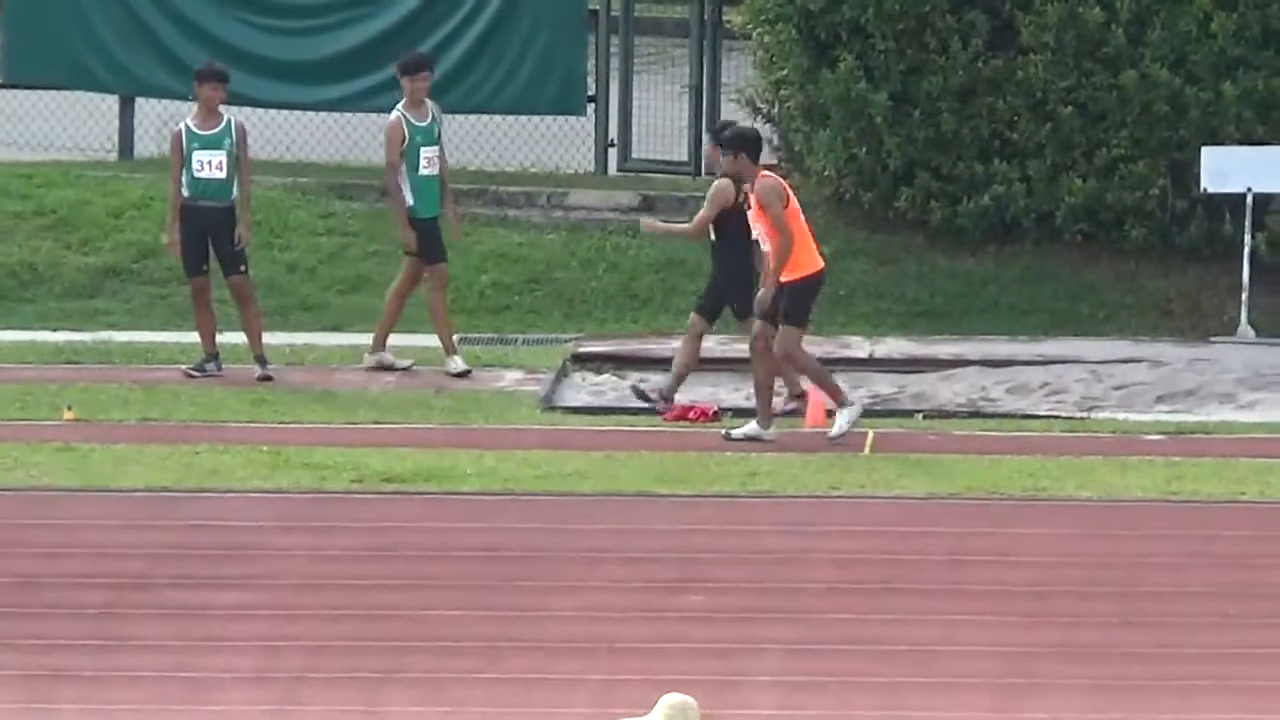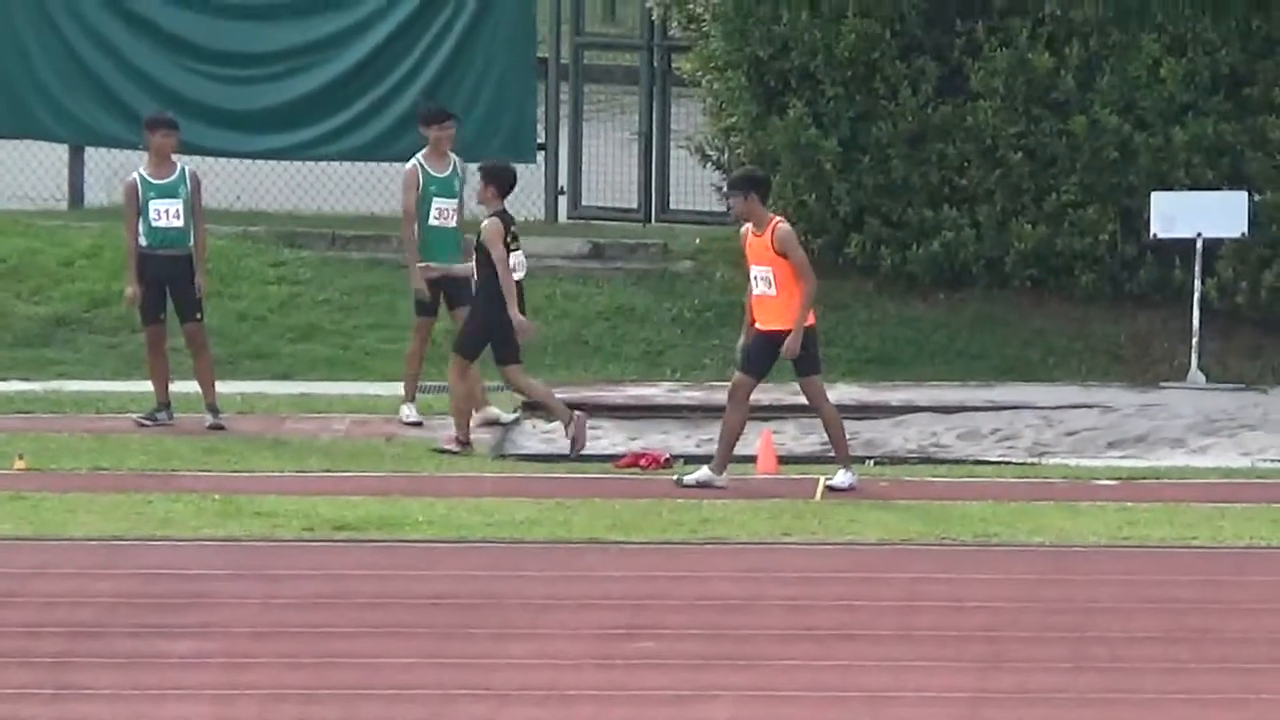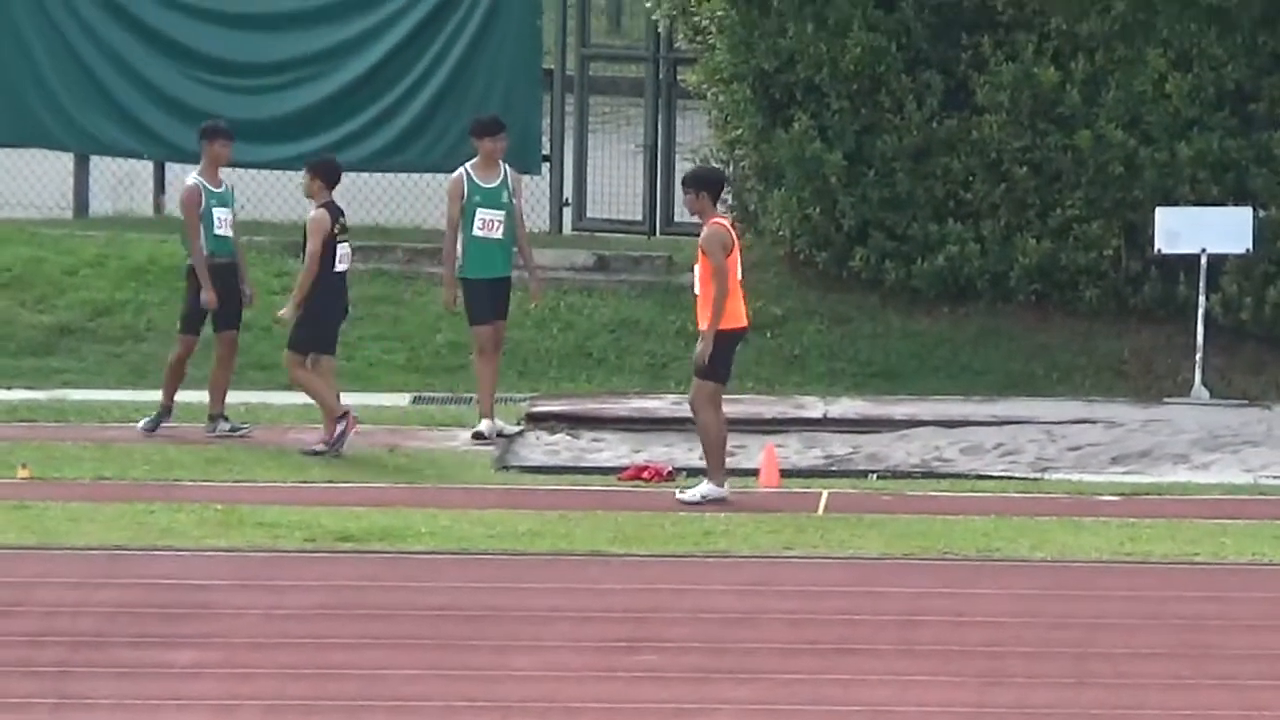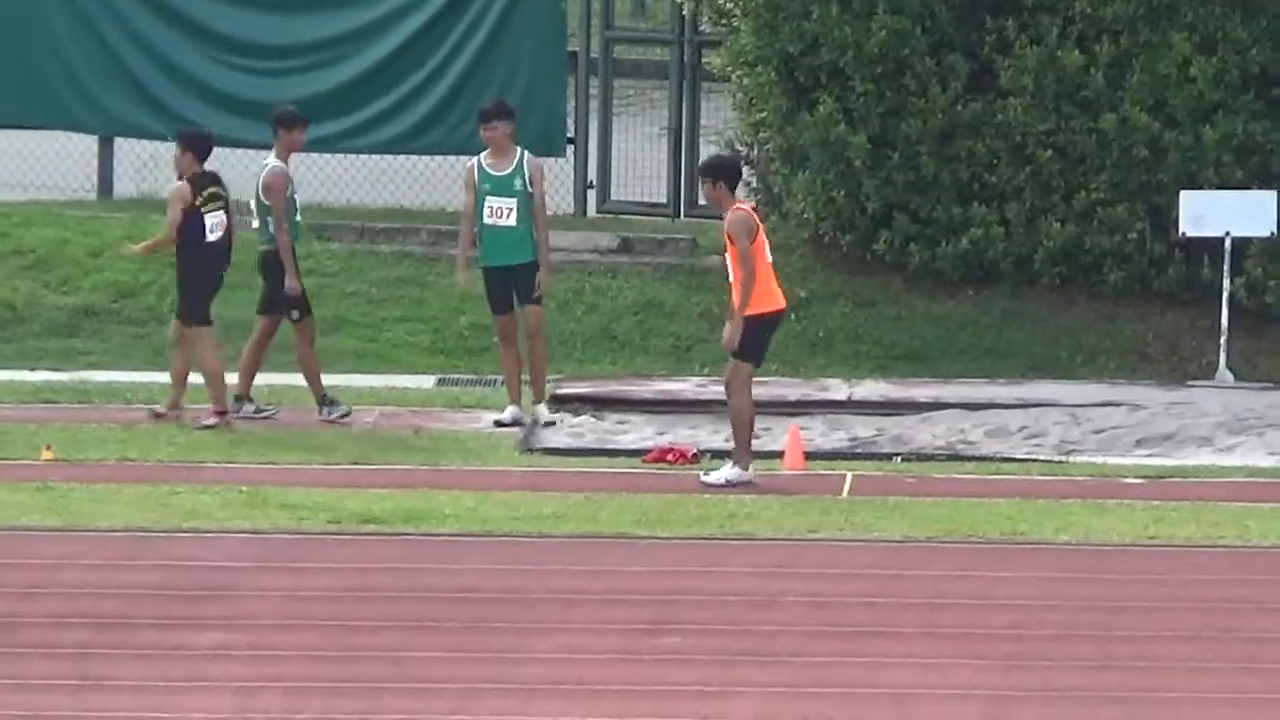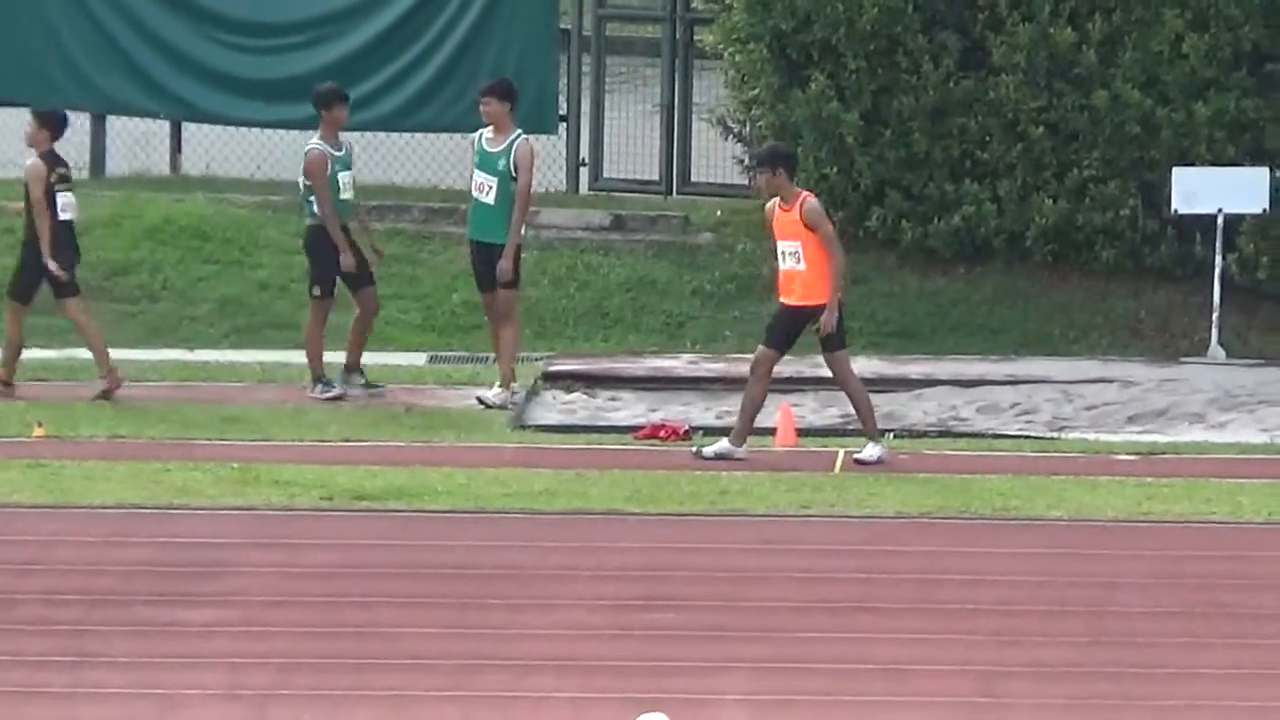
dt=0.7s
person 1, frame 1
left shoulder: (435, 111)
right shoulder: (397, 122)
right elbow: (392, 177)
left wrist: (449, 202)
right wrist: (404, 226)
left hip: (431, 208)
right hip: (416, 212)
left knee: (407, 281)
right knee: (439, 279)
left ankle: (377, 350)
right ankle: (451, 354)
person 1, frame 2
left shoulder: (458, 165)
right shoulder: (415, 170)
right elbow: (408, 223)
left wrist: (466, 259)
right wrist: (415, 270)
left hip: (455, 261)
right hip: (429, 261)
right knee: (423, 330)
left ankle: (481, 405)
right ankle: (408, 402)
person 1, frame 3
left shoulder: (512, 178)
right shoulder: (461, 179)
left elbow: (518, 227)
right elbow: (452, 232)
left wrist: (532, 273)
right wrist: (449, 281)
left hip: (502, 272)
right hip: (472, 273)
left knee: (496, 343)
right knee: (483, 344)
left ankle: (489, 416)
right ankle: (486, 418)
person 1, frame 4
left shoulder: (530, 165)
right shoulder: (474, 170)
left elbow: (541, 218)
right elbow: (469, 220)
left wrist: (545, 265)
right wrist: (462, 266)
left hip: (525, 258)
right hip: (492, 261)
left knee: (534, 327)
right knee: (505, 332)
left ankle: (539, 402)
right ankle: (515, 405)
person 1, frame 5
left shoulder: (521, 148)
right shoulder: (478, 139)
left elbow: (522, 204)
left wrist: (509, 252)
left hip: (504, 239)
right hip: (479, 236)
left knee: (507, 311)
right knee: (491, 310)
left ankle: (504, 388)
right ankle: (509, 379)
person 2, frame 1
left shoulder: (766, 187)
right shoulder: (754, 188)
left elbow: (786, 240)
left wrist: (768, 286)
right wrist: (766, 283)
left hip: (802, 274)
right hip: (789, 276)
left knee: (786, 349)
right knee: (759, 341)
left ankle: (845, 404)
right ankle: (762, 423)
person 2, frame 2
left shoulder: (781, 232)
right shoulder: (746, 233)
left elbow: (809, 283)
left wrist: (796, 334)
right wrist: (746, 330)
left hip: (796, 328)
right hip: (766, 328)
left knee: (817, 398)
right knee: (738, 391)
left ankle: (846, 468)
right ankle: (716, 469)
person 2, frame 3
left shoulder: (712, 233)
right shoulder: (721, 228)
left elbow: (722, 288)
left wrist: (707, 338)
left hip: (722, 328)
right hip: (724, 327)
left knee: (700, 402)
right knee: (709, 404)
left ankle: (716, 481)
right ankle: (715, 481)
person 2, frame 4
left shoulder: (737, 219)
right shoulder: (736, 216)
left elbow: (749, 274)
left wrist: (736, 324)
right wrist: (730, 320)
left hip: (762, 310)
right hip: (755, 310)
left knee: (737, 383)
right knee: (735, 383)
left ankle: (742, 465)
right ankle: (741, 461)
person 2, frame 5
left shoulder: (810, 207)
right shoulder: (772, 209)
left elbow: (837, 257)
left wrist: (832, 308)
left hip: (822, 303)
right hip: (791, 305)
left knee: (842, 372)
right knee: (760, 366)
left ankle: (874, 442)
right ankle: (735, 442)
person 3, frame 1
left shoulder: (236, 128)
right shoulder: (181, 132)
left elbow: (244, 178)
right elbow: (175, 183)
left wrist: (244, 221)
right wrist: (170, 227)
left hip: (224, 213)
right hip: (192, 214)
left knee: (242, 286)
right knee: (199, 289)
left ankle: (260, 359)
right ankle: (211, 358)
person 3, frame 2
left shoulder: (189, 176)
right shoulder: (135, 183)
left elbow: (199, 225)
right elbow: (132, 234)
left wrist: (201, 270)
right wrist: (131, 279)
left hip: (182, 262)
right hip: (150, 263)
left knee: (196, 335)
right knee: (155, 337)
left ankle: (212, 408)
right ankle: (163, 407)
person 3, frame 3
left shoulder: (227, 188)
right shoulder: (192, 188)
right elbow: (194, 241)
left wrist: (245, 280)
right wrist: (205, 286)
left hip: (228, 272)
right hip: (203, 271)
left knee: (228, 345)
right knee: (186, 345)
left ankle: (216, 418)
right ankle: (164, 409)
person 3, frame 4
left shoulder: (275, 169)
right shoulder: (278, 174)
right elbow: (281, 227)
right wrist: (291, 273)
left hip: (275, 257)
right hip: (280, 258)
left knee: (264, 331)
right knee: (305, 331)
left ankle: (242, 399)
right ankle: (324, 402)
person 3, frame 5
left shoulder: (345, 149)
right shoulder: (316, 155)
right elbow: (326, 207)
left wrist: (369, 238)
right wrist: (343, 250)
left hip: (342, 232)
right hip: (322, 236)
left knee: (370, 302)
right knee: (320, 309)
left ankle: (352, 369)
right ankle: (318, 380)
person 4, frame 1
left shoulder: (723, 186)
right shoulder: (736, 182)
left elbow: (694, 229)
right elbow: (746, 227)
left wrist: (657, 227)
right wrist: (761, 267)
left hip: (733, 272)
right hip: (730, 270)
left knee: (751, 333)
right knee: (694, 329)
left ankle: (796, 393)
right ankle: (667, 393)
person 4, frame 2
left shoulder: (490, 225)
right shoulder: (506, 222)
left elbow: (503, 271)
left wrist: (514, 313)
left hip: (489, 311)
right hip: (502, 312)
left knee: (458, 369)
right knee: (515, 377)
left ankle: (461, 439)
right ankle: (569, 418)
person 4, frame 3
left shoulder: (318, 216)
right shoulder: (337, 213)
left elbow: (311, 265)
left wrist: (291, 305)
left hip: (319, 304)
right hip: (334, 302)
left knee: (294, 365)
right knee: (322, 368)
left ankle: (341, 416)
right ankle: (331, 436)
person 4, frame 4
left shoulder: (181, 190)
right shoulder: (217, 183)
left elbow: (168, 237)
right elbow: (230, 224)
left wrist: (140, 249)
left hip: (194, 273)
right hip: (211, 269)
left knee: (201, 342)
right knee: (179, 335)
left ankle: (220, 410)
right ankle: (174, 404)
person 4, frame 5
left shoulder: (35, 166)
right shoulder: (60, 164)
left elbow: (41, 214)
left wrist: (47, 256)
left hip: (40, 250)
right hip: (64, 249)
right knee: (77, 314)
right ankle: (109, 374)
